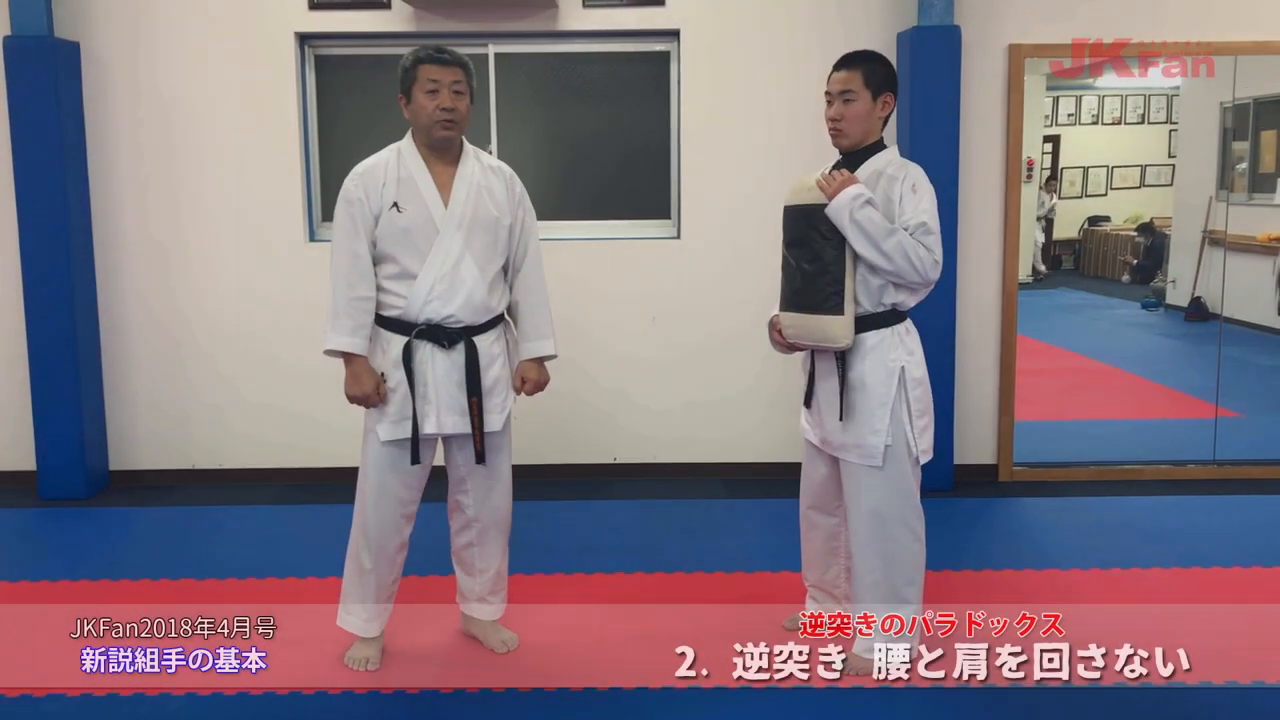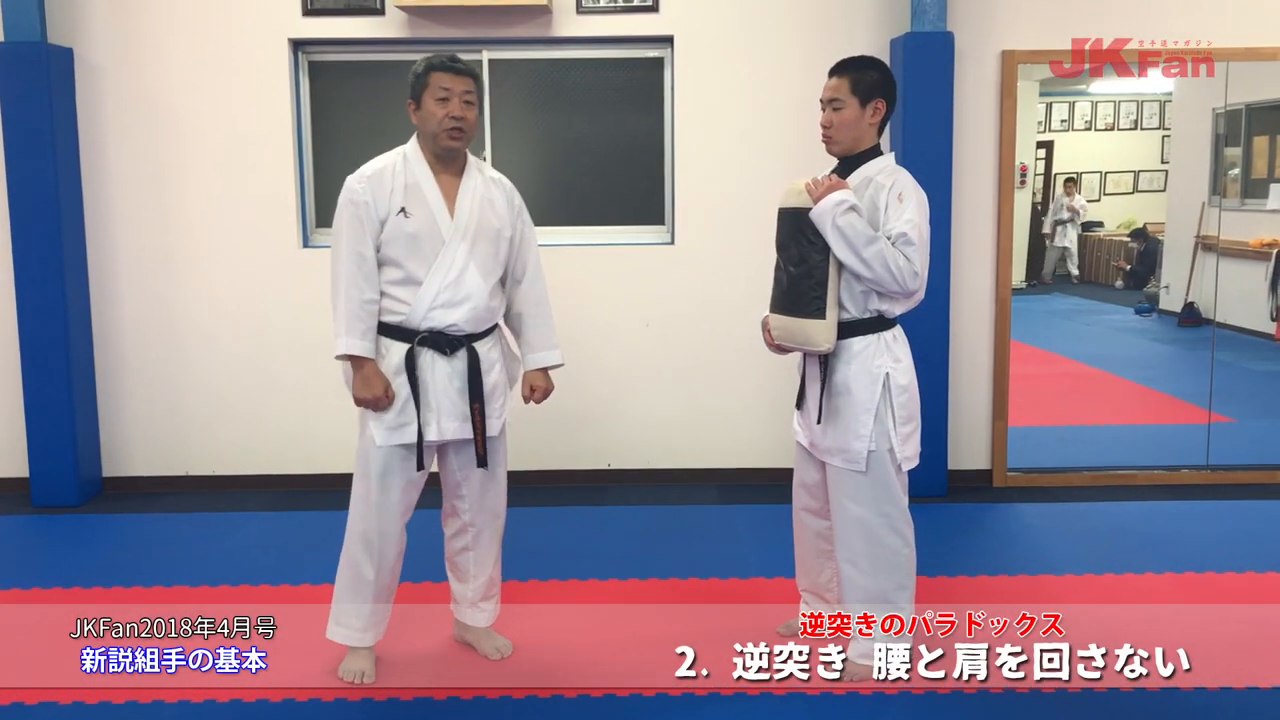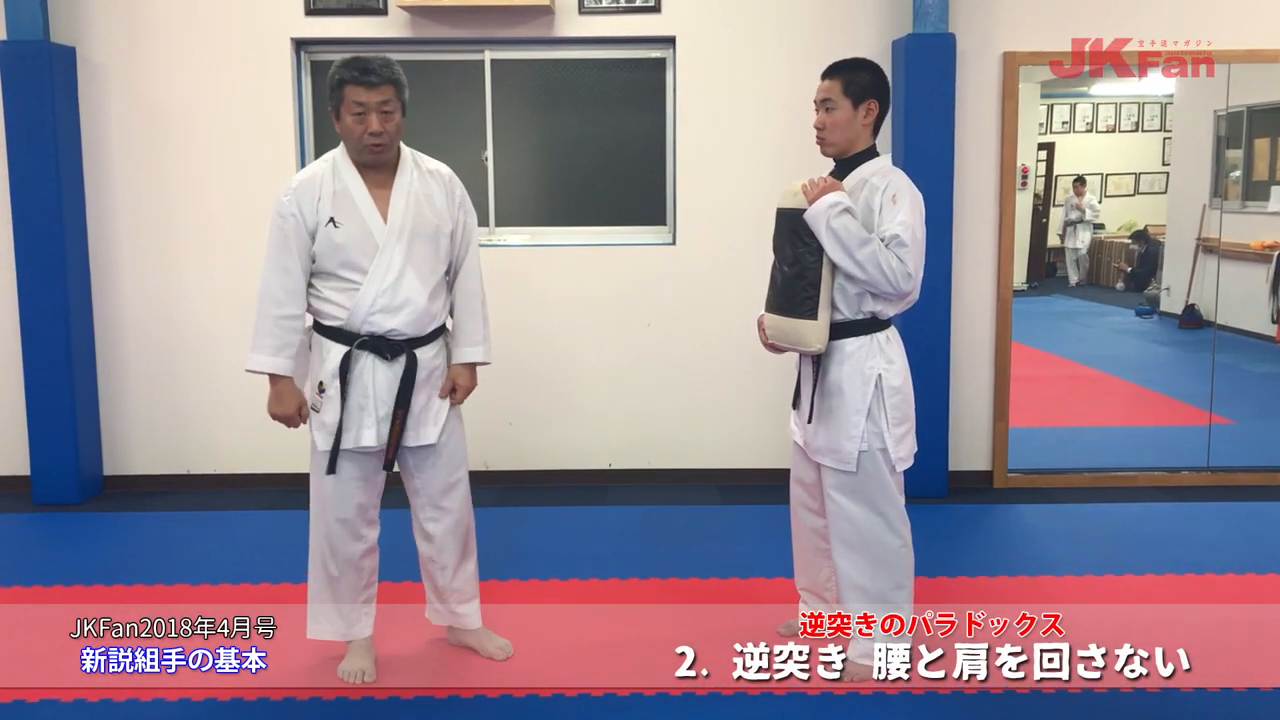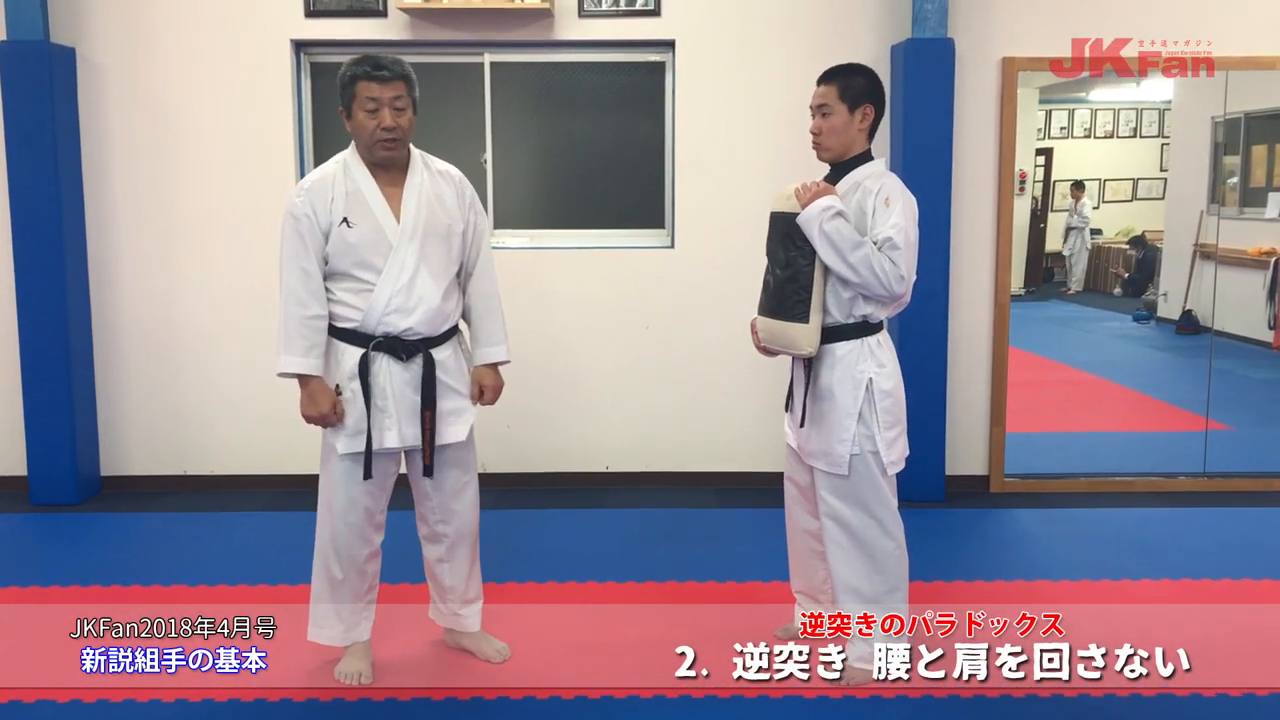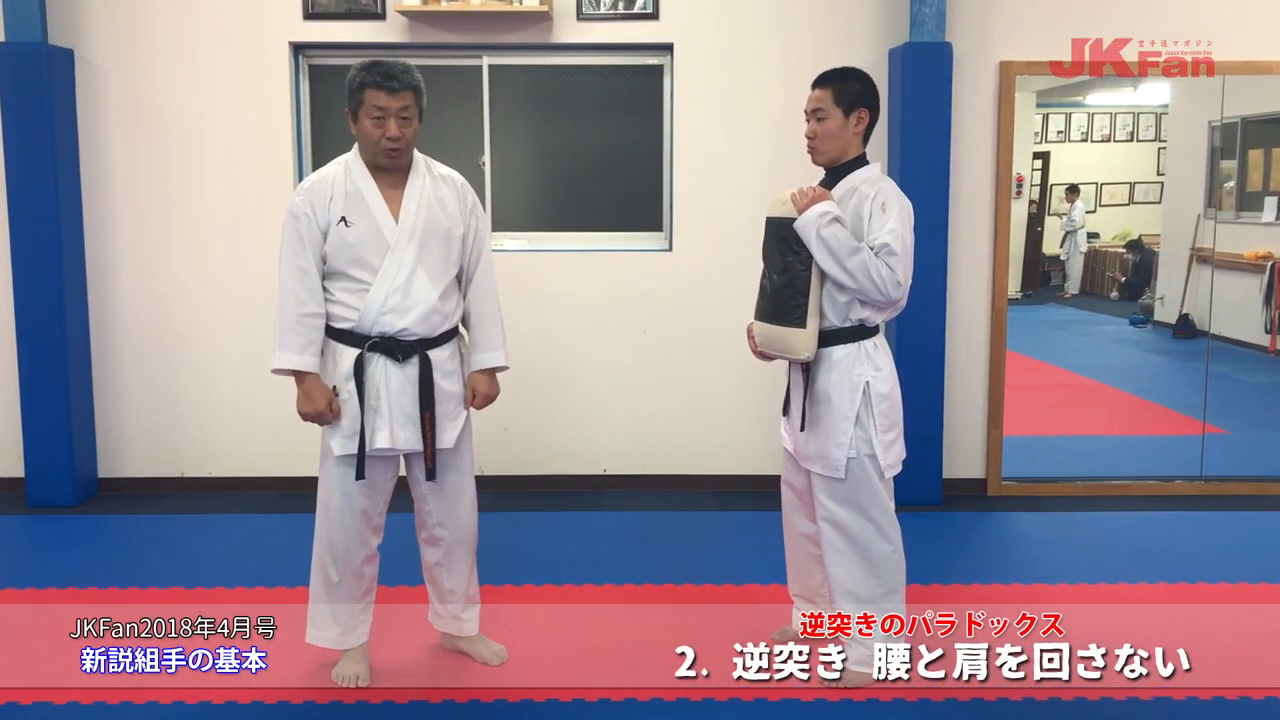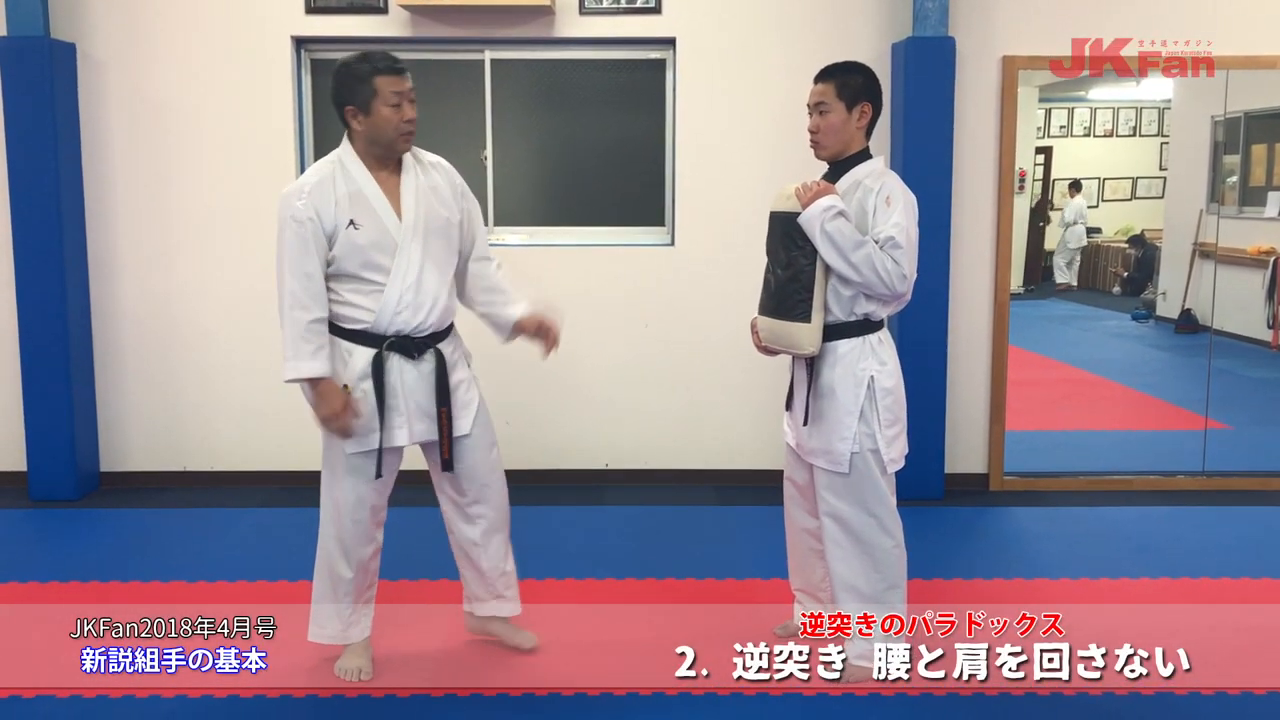
dt=0.7s
person 1, frame 1
left shoulder: (500, 180)
right shoulder: (370, 180)
left elbow: (526, 272)
right elbow: (352, 277)
left wrist: (534, 352)
right wrist: (355, 360)
left hip: (483, 360)
right hip: (404, 360)
left knee: (484, 496)
right knee: (385, 500)
left ankle: (481, 610)
right ankle: (367, 622)
person 1, frame 2
left shoulder: (499, 192)
right shoulder: (372, 183)
left elbow: (524, 282)
right elbow: (353, 280)
left wrist: (537, 360)
right wrist: (362, 364)
left hip: (477, 368)
right hip: (400, 367)
left knee: (478, 502)
right knee: (381, 508)
left ankle: (473, 616)
right ankle: (359, 635)
person 1, frame 3
left shoulder: (441, 184)
right shoulder: (307, 193)
left elbow: (466, 276)
right elbow: (283, 292)
left wrist: (467, 358)
right wrist: (280, 378)
left hip: (425, 370)
right hip: (347, 372)
left knee: (446, 503)
right knee: (345, 512)
left ankle: (460, 617)
right ankle: (356, 632)
person 1, frame 4
left shoulder: (450, 184)
right shoulder: (318, 194)
left elbow: (478, 278)
right elbow: (303, 294)
left wrist: (488, 359)
right wrist: (310, 379)
left hip: (440, 370)
right hip: (360, 374)
left knee: (452, 507)
right knee: (351, 514)
left ankle: (460, 621)
right ankle: (352, 635)
person 1, frame 5
left shoulder: (452, 189)
right shoulder: (319, 194)
left elbow: (479, 282)
right elbow: (301, 293)
left wrist: (485, 363)
right wrist: (307, 377)
left hip: (437, 373)
right hip: (358, 375)
left knee: (450, 510)
right knee: (349, 516)
left ankle: (457, 623)
right ankle: (350, 637)
person 1, frame 6
left shoulder: (440, 178)
right shoulder: (313, 195)
left elbow: (473, 264)
right elbow: (300, 298)
left wrist: (517, 317)
right wrist: (320, 382)
left hip: (440, 364)
right hip: (364, 374)
left knee: (480, 489)
right knee: (354, 513)
left ankle: (490, 608)
right ankle: (349, 633)
person 2, frame 1
left shoulder: (903, 179)
right shoulder: (828, 183)
left elbow: (923, 265)
left wrist: (852, 206)
right wrist: (787, 322)
left hip: (880, 360)
right hip: (828, 361)
left knee: (882, 506)
right knee: (821, 498)
left ankle: (887, 632)
right ankle: (830, 604)
person 2, frame 2
left shoulder: (895, 186)
right shoulder: (830, 186)
left elbow: (904, 274)
left wrist: (837, 211)
right wrist: (781, 322)
left hip: (868, 366)
right hip: (822, 363)
left knee: (870, 510)
right knee: (816, 500)
left ankle: (880, 638)
right ankle: (825, 607)
person 2, frame 3
left shoulder: (890, 187)
right shoulder: (827, 188)
left elbow: (899, 276)
left wrist: (831, 212)
left hip: (864, 366)
right hip: (819, 362)
left knee: (868, 511)
right knee: (814, 500)
left ankle: (880, 639)
right ankle: (823, 608)
person 2, frame 4
left shoulder: (884, 191)
right shoulder: (823, 191)
left elbow: (891, 278)
left wrist: (824, 215)
left hip: (855, 369)
right hip: (811, 365)
left knee: (862, 511)
right knee: (808, 501)
left ankle: (876, 643)
right ankle: (818, 611)
person 2, frame 5
left shoulder: (879, 196)
right shoulder: (818, 196)
left elbow: (888, 282)
left wrist: (820, 221)
left hip: (853, 373)
right hip: (808, 369)
left knee: (859, 515)
right knee: (805, 504)
left ankle: (872, 646)
right ankle: (816, 614)
person 2, frame 6
left shoulder: (883, 190)
right shoulder: (822, 190)
left elbow: (893, 276)
left wrist: (825, 216)
left hip: (856, 367)
right hip: (813, 362)
left knee: (859, 510)
right knee: (806, 499)
left ankle: (873, 642)
right ankle: (818, 609)
